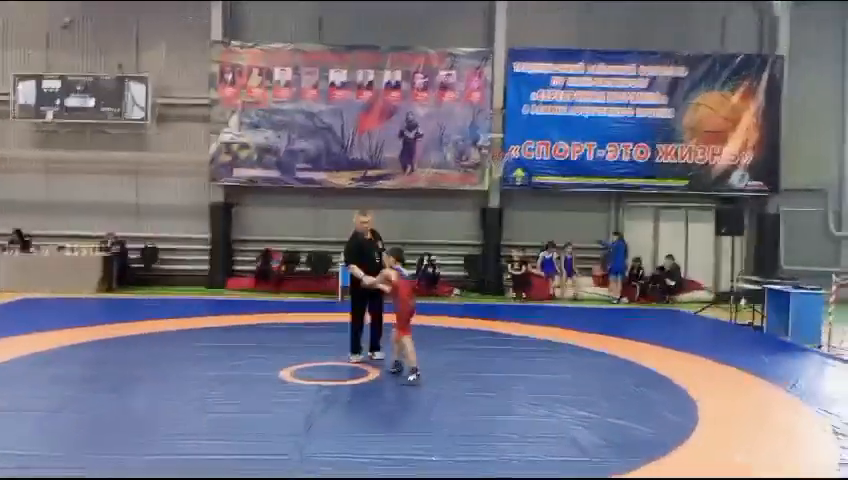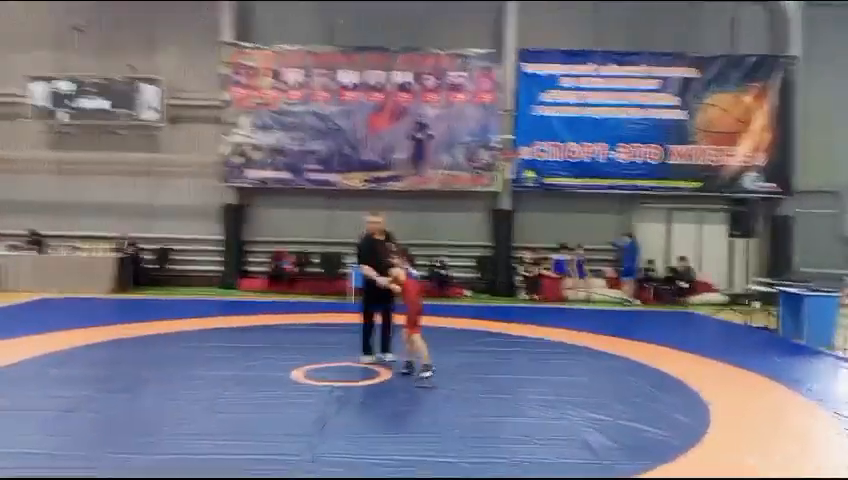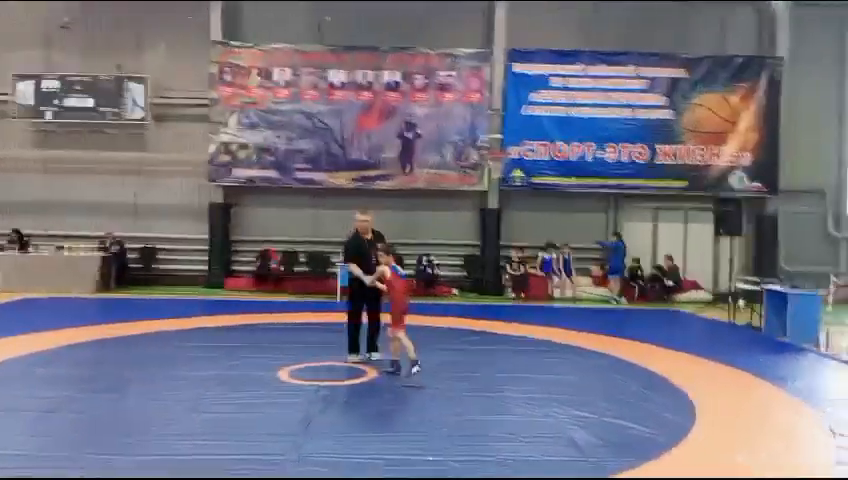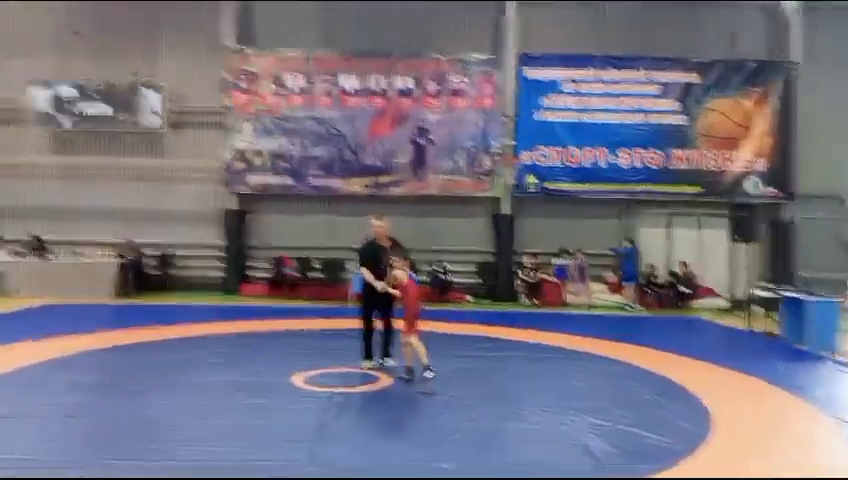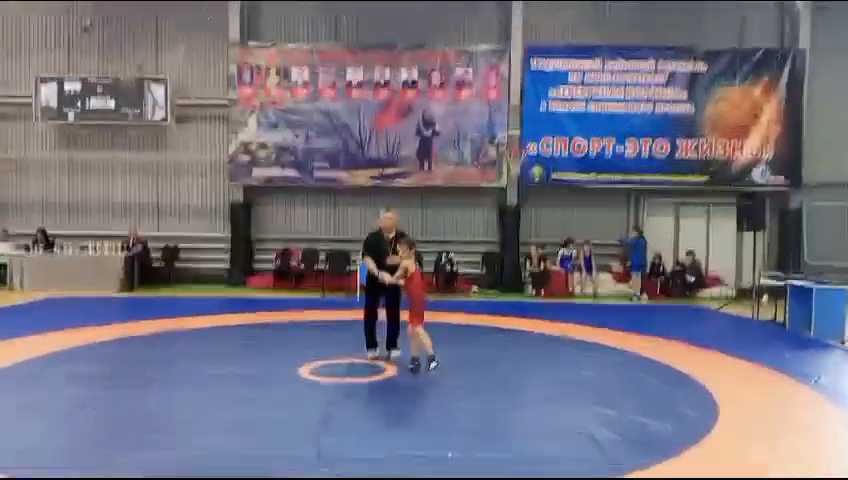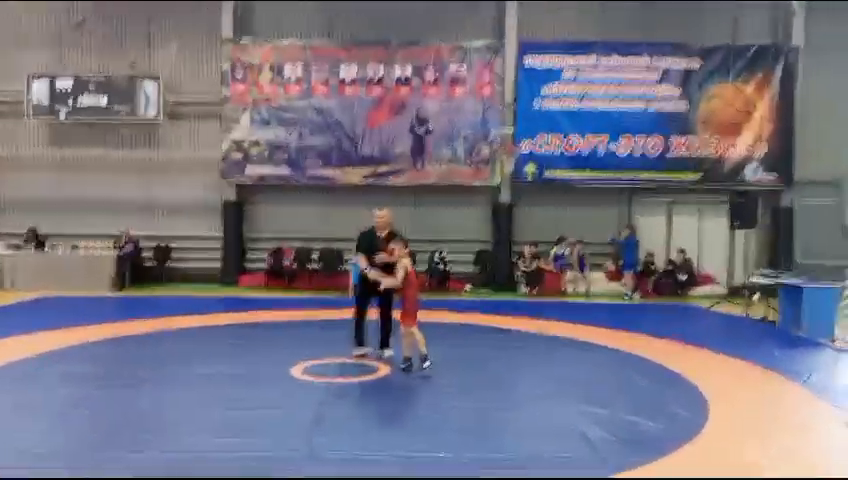
dt=0.1s
person 1, frame 1
left shoulder: (375, 235)
right shoulder: (353, 242)
right elbow: (351, 266)
right wrist: (365, 277)
right hip: (360, 285)
left knee: (377, 317)
right knee: (358, 319)
left ankle: (374, 349)
right ankle: (355, 352)
person 1, frame 2
left shoulder: (388, 237)
right shoulder: (364, 243)
right elbow: (363, 266)
right wrist: (378, 278)
left hip: (388, 284)
right hip: (372, 285)
left knee: (387, 318)
right knee: (368, 319)
left ankle: (385, 350)
right ankle: (367, 352)
person 1, frame 3
left shoulder: (379, 237)
right shoulder: (352, 241)
right elbow: (350, 264)
right wrist: (363, 277)
right hip: (358, 284)
left knee: (374, 318)
right knee: (354, 318)
left ankle: (372, 350)
right ankle: (353, 351)
person 1, frame 4
left shoulder: (395, 245)
right shoulder: (367, 247)
right elbow: (363, 268)
right wrist: (375, 283)
left hip: (387, 290)
right hip: (370, 290)
left knee: (387, 323)
right knee: (368, 324)
left ankle: (385, 356)
right ankle: (368, 358)
person 1, frame 5
left shoulder: (402, 238)
right shoulder: (373, 237)
right elbow: (367, 258)
left wrist: (399, 260)
right wrist: (378, 273)
left hip: (393, 281)
right hip: (374, 280)
left knee: (393, 314)
right knee: (370, 314)
left ankle: (392, 347)
right ankle: (372, 347)
person 1, frame 6
left shoulder: (395, 237)
right shoulder: (366, 235)
right elbow: (359, 255)
left wrist: (390, 259)
right wrist: (367, 269)
right hip: (367, 278)
left knee: (386, 314)
right knee: (360, 311)
left ankle: (385, 347)
right ankle: (360, 345)
person 2, frame 1
left shoulder: (388, 272)
right shoulder: (401, 272)
left elbow: (373, 282)
left wrist: (368, 281)
right wrist: (377, 284)
left hip: (403, 307)
right hip: (408, 305)
left knee: (405, 338)
right knee: (396, 335)
left ankle: (414, 371)
right ankle: (397, 364)
person 2, frame 2
left shoulder: (396, 271)
right shoulder: (412, 272)
right wrist: (391, 285)
left hip: (412, 306)
right hip: (416, 305)
left knee: (415, 336)
right knee: (407, 335)
left ankle: (427, 367)
right ankle: (409, 365)
person 2, frame 3
left shoulder: (382, 269)
right shoulder: (398, 270)
left elbow: (371, 281)
left wrist: (372, 281)
right wrist: (376, 283)
left hip: (398, 304)
right hip: (402, 303)
left knee: (399, 333)
right knee: (392, 334)
left ankle: (414, 362)
right ankle: (395, 363)
person 2, frame 4
left shoulder: (397, 273)
right shoulder: (409, 274)
left elbow: (389, 286)
right wrist: (387, 288)
left hip: (411, 309)
right hip: (413, 308)
left knee: (412, 338)
right knee: (406, 340)
left ankle: (427, 367)
right ankle: (409, 370)
person 2, frame 5
left shoulder: (406, 263)
right shoulder: (411, 264)
left elbow: (395, 279)
left wrist: (388, 280)
right wrist: (390, 279)
left hip: (416, 300)
right hip: (416, 299)
left knee: (418, 329)
right knee: (412, 330)
left ankle: (431, 358)
right ankle: (415, 360)
person 2, frame 6
left shoulder: (403, 262)
right shoulder: (403, 262)
left elbow: (397, 281)
right elbow: (399, 282)
left wrist: (384, 283)
right wrist: (385, 280)
left hip: (410, 299)
right hip: (406, 300)
left knee: (412, 328)
right knee: (404, 330)
left ankle: (425, 357)
right ankle: (407, 359)
